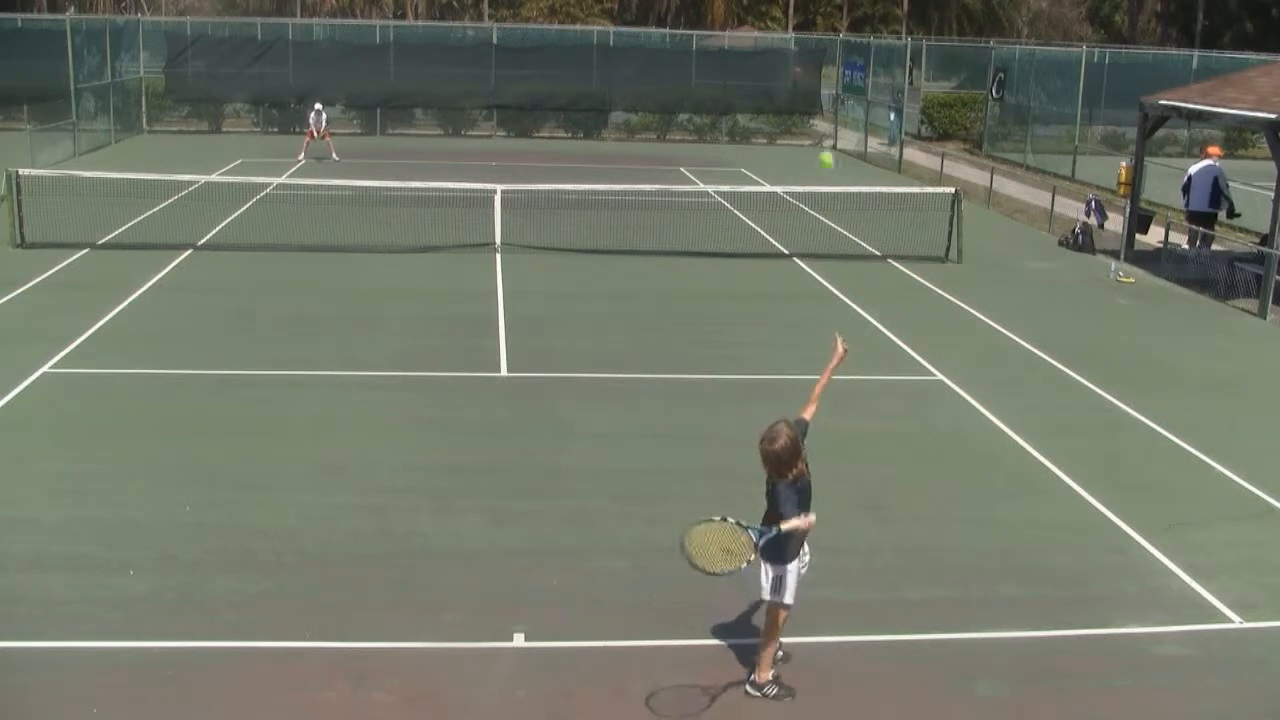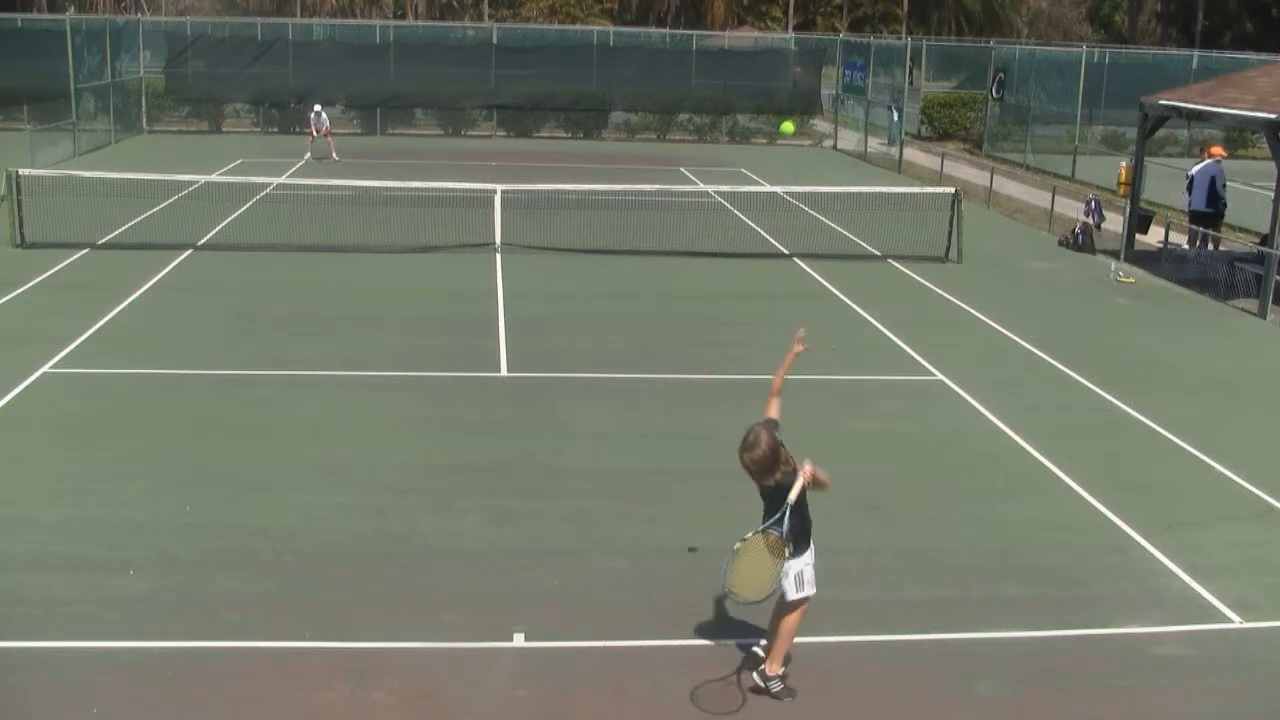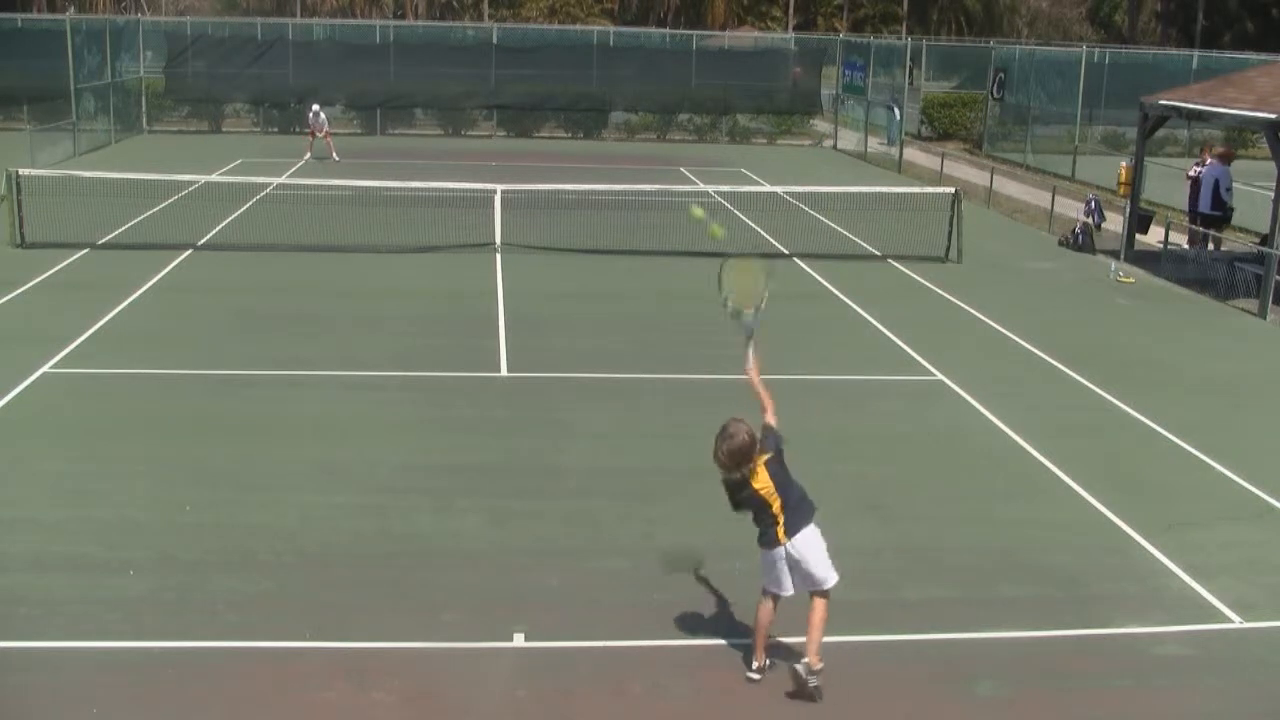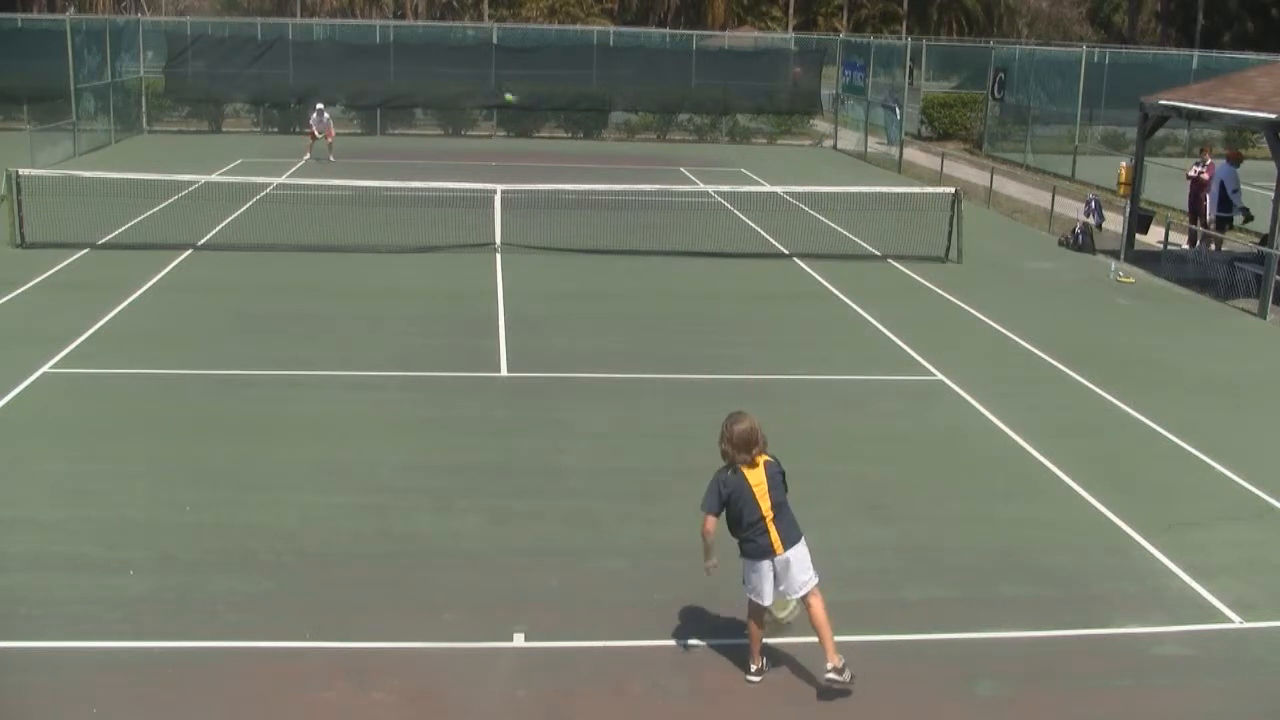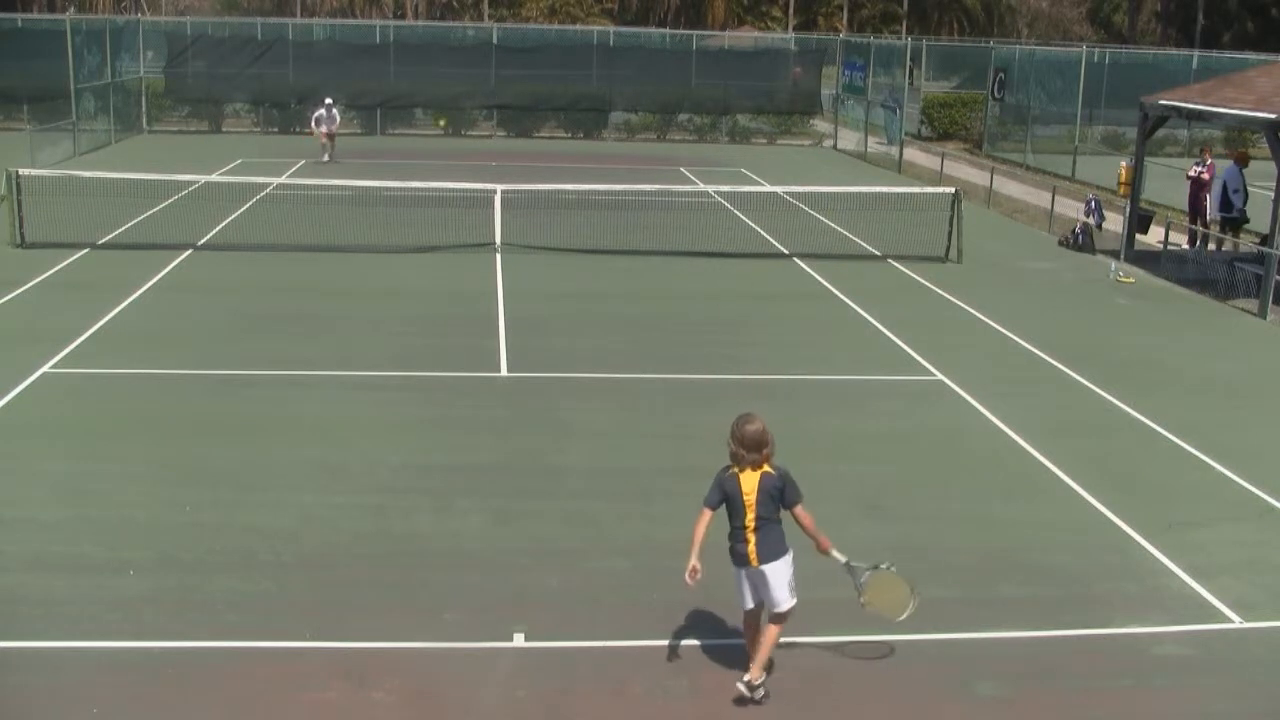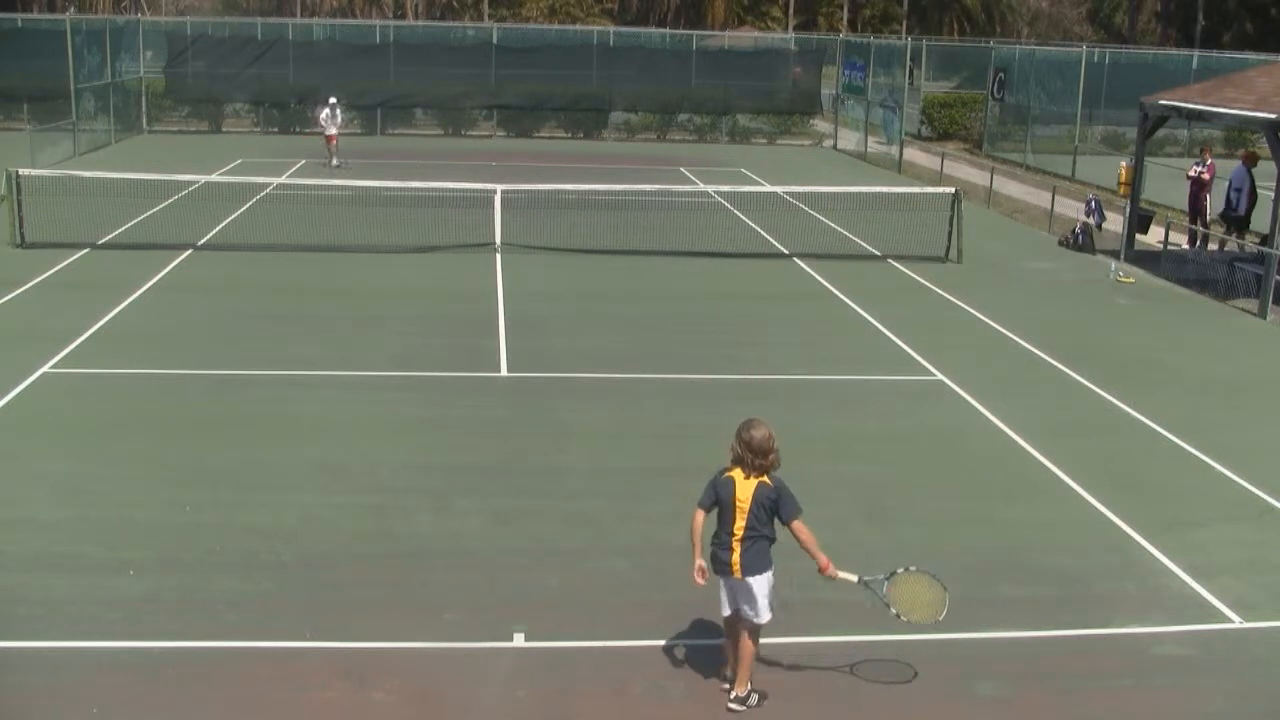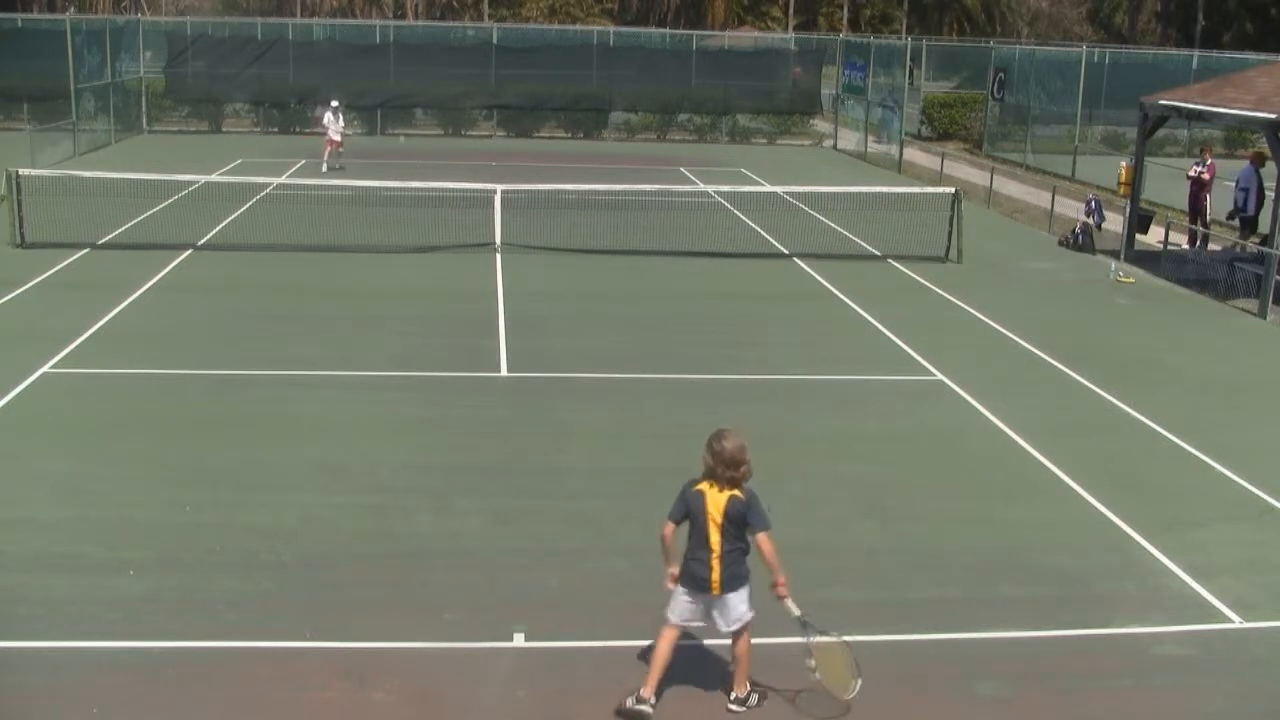
dt=0.3s
person 1, frame 1
left shoulder: (792, 440)
right shoulder: (785, 486)
left elbow: (812, 401)
right elbow: (787, 523)
left wrist: (835, 362)
right wrist: (801, 523)
left hip: (791, 546)
right hip: (780, 550)
left knee: (779, 605)
right knee: (779, 609)
left ankle: (769, 649)
right ankle: (760, 677)
person 1, frame 2
left shoulder: (758, 460)
right shoulder: (784, 475)
left elbow: (774, 395)
right elbow: (825, 484)
left wrist: (791, 356)
right wrist: (809, 476)
right hip: (793, 546)
left knee: (791, 595)
right knee: (797, 606)
left ankle: (770, 644)
right ankle: (770, 670)
person 1, frame 3
left shoulder: (733, 482)
right shoulder: (769, 456)
right elbow: (770, 412)
right wrist: (755, 379)
left hip: (771, 541)
right hip: (801, 533)
left knee: (770, 595)
right knee: (820, 593)
left ankle: (757, 661)
right ankle: (811, 662)
person 1, frame 4
left shoulder: (723, 479)
right shoulder: (774, 465)
left elbow: (709, 525)
left wrist: (708, 555)
left hip: (755, 553)
right hip: (790, 544)
left knee: (757, 607)
right knee: (811, 597)
left ankle: (755, 665)
right ankle: (834, 662)
person 1, frame 5
left shoulder: (725, 477)
right shoulder: (778, 476)
left elbow: (704, 516)
right elbow: (800, 515)
left wrist: (694, 557)
right wrist: (821, 540)
left hip: (741, 556)
right hip: (774, 555)
left knee: (751, 611)
right knee: (779, 614)
left ankle: (755, 665)
right ankle: (753, 676)
person 1, frame 6
left shoulder: (721, 479)
right shoulder: (774, 487)
left elbow: (698, 519)
right elbow: (798, 529)
left wrist: (698, 557)
right wrist: (822, 561)
left hip: (723, 562)
right hip: (755, 566)
left knee: (731, 617)
right knee: (751, 627)
left ankle: (729, 672)
right ankle: (740, 691)
person 1, frame 7
left shoulder: (691, 491)
right shoulder: (746, 498)
left elbow: (667, 531)
right elbow: (763, 542)
left wrist: (671, 565)
right wrist: (778, 578)
left hip: (692, 577)
right hip: (731, 580)
left knee: (671, 627)
right knee: (741, 630)
left ankle: (645, 696)
right ankle: (740, 693)
